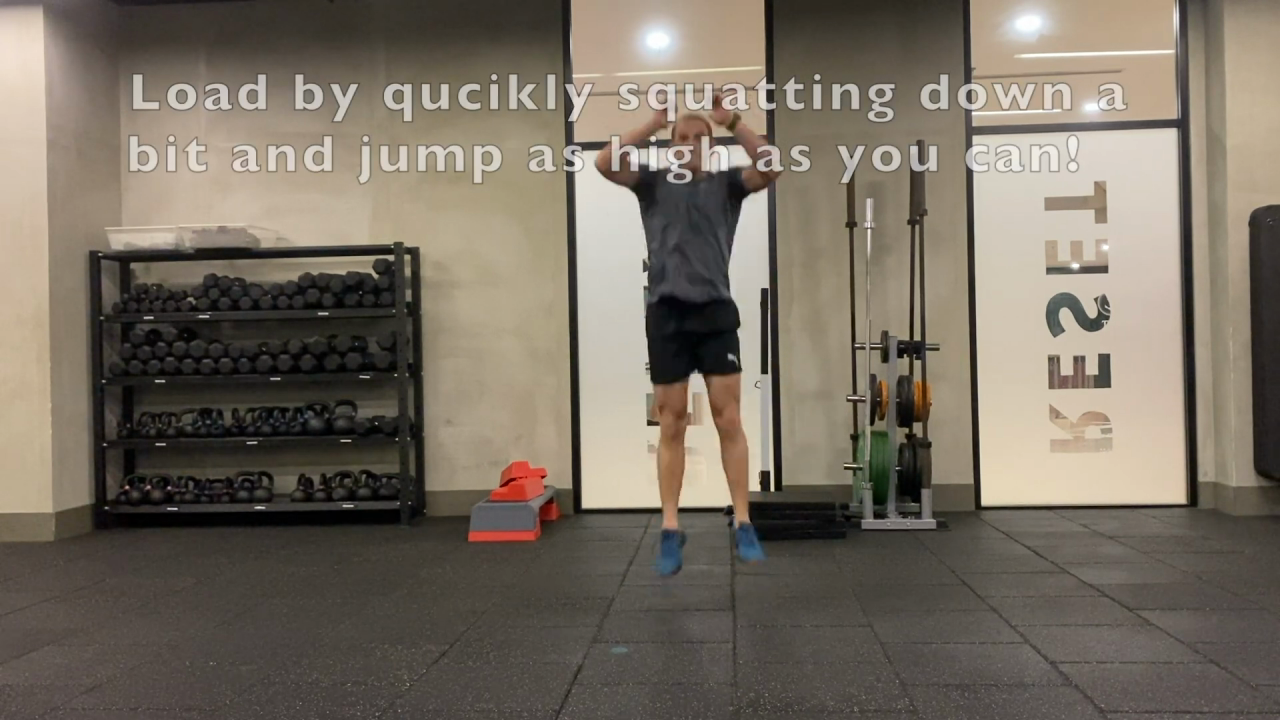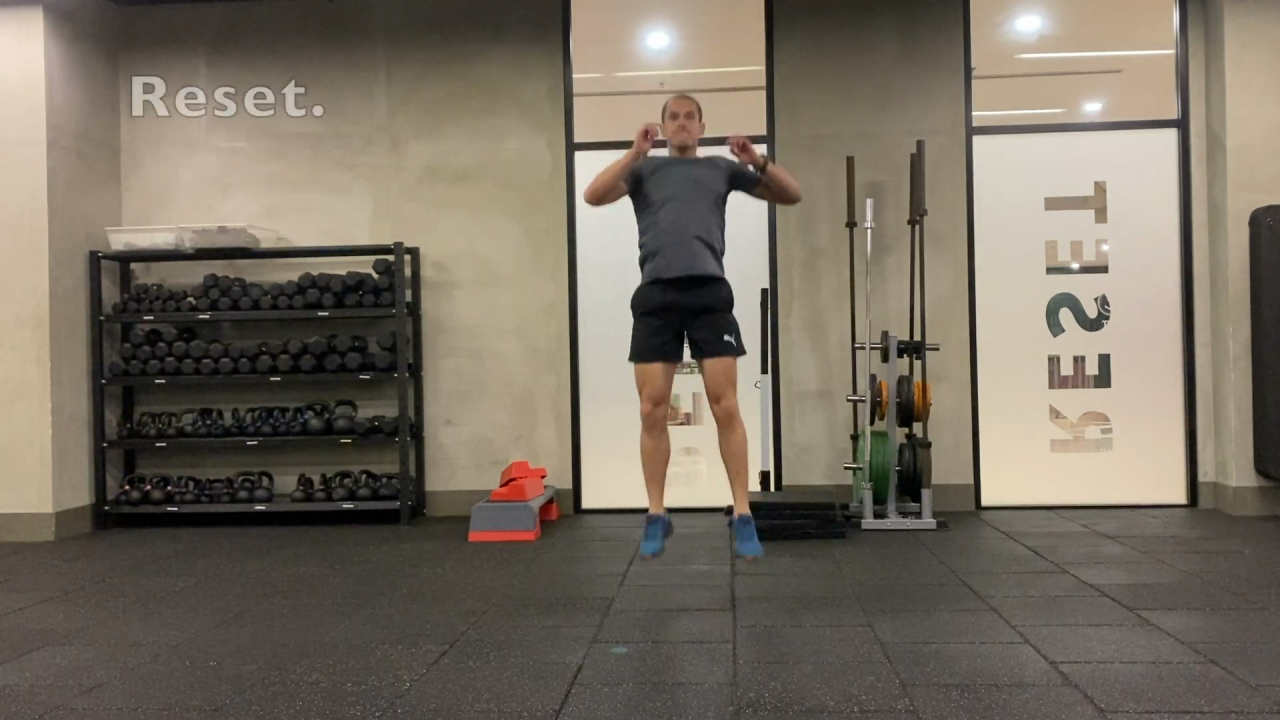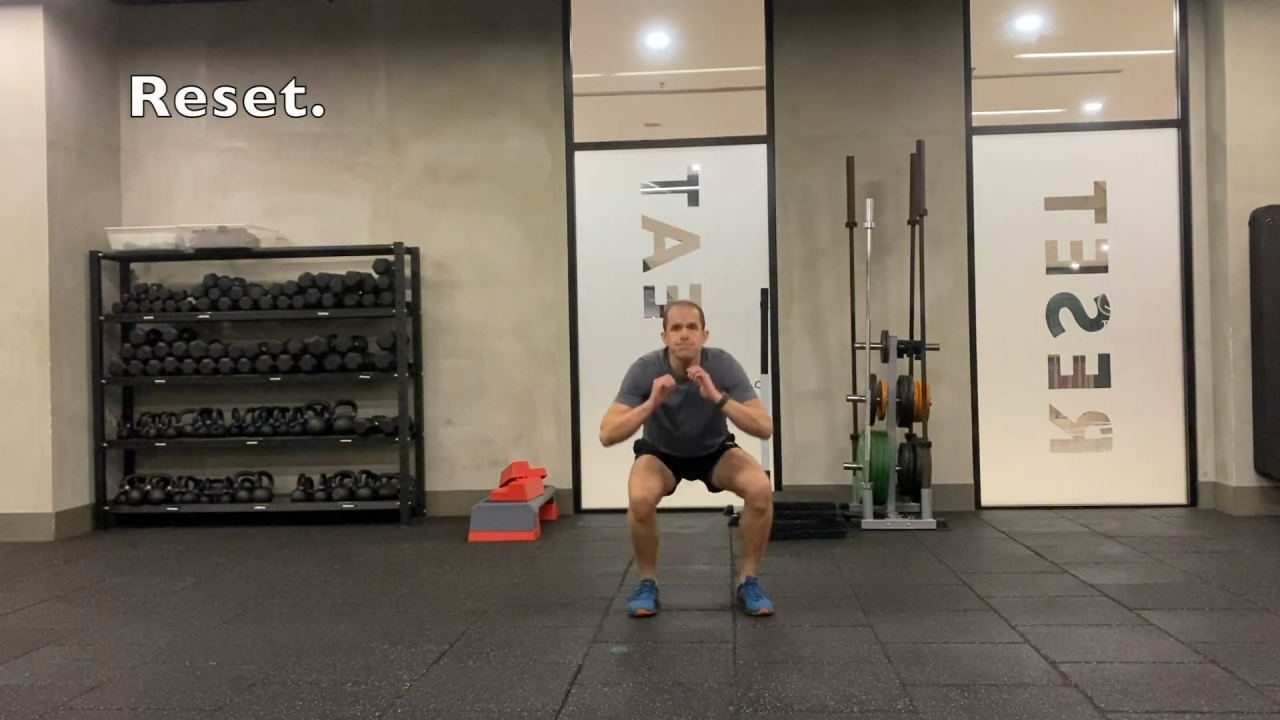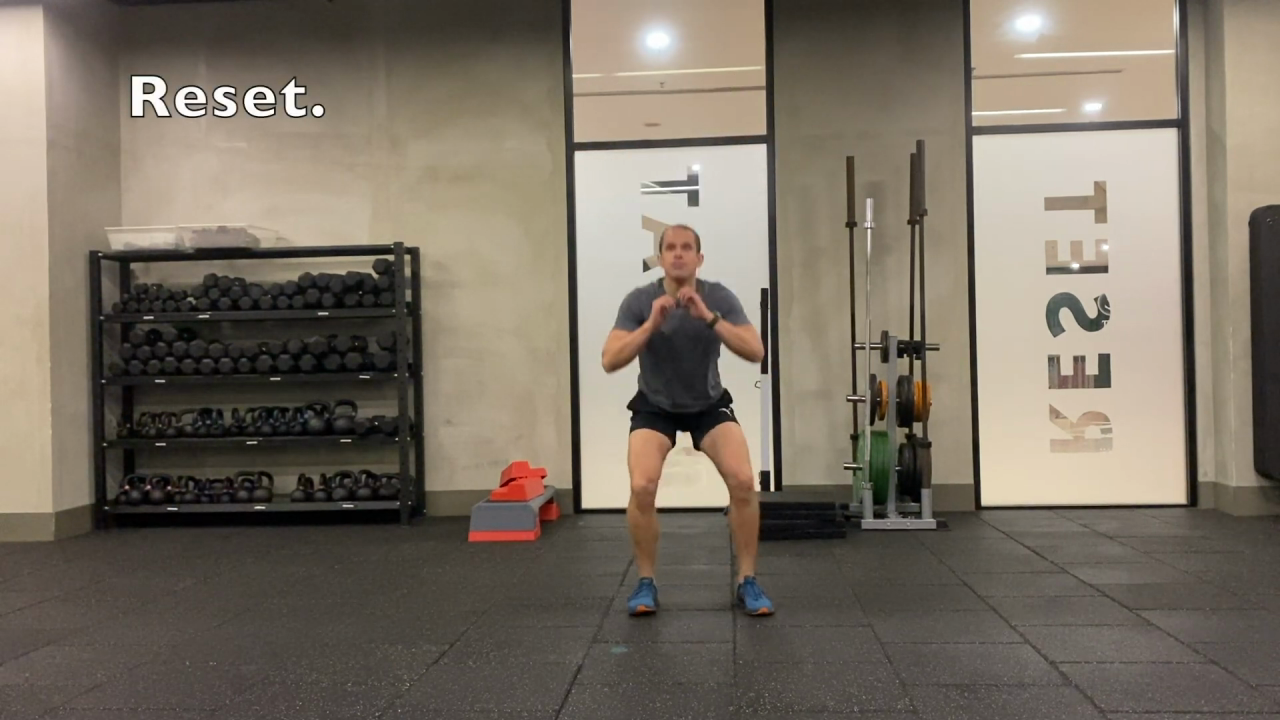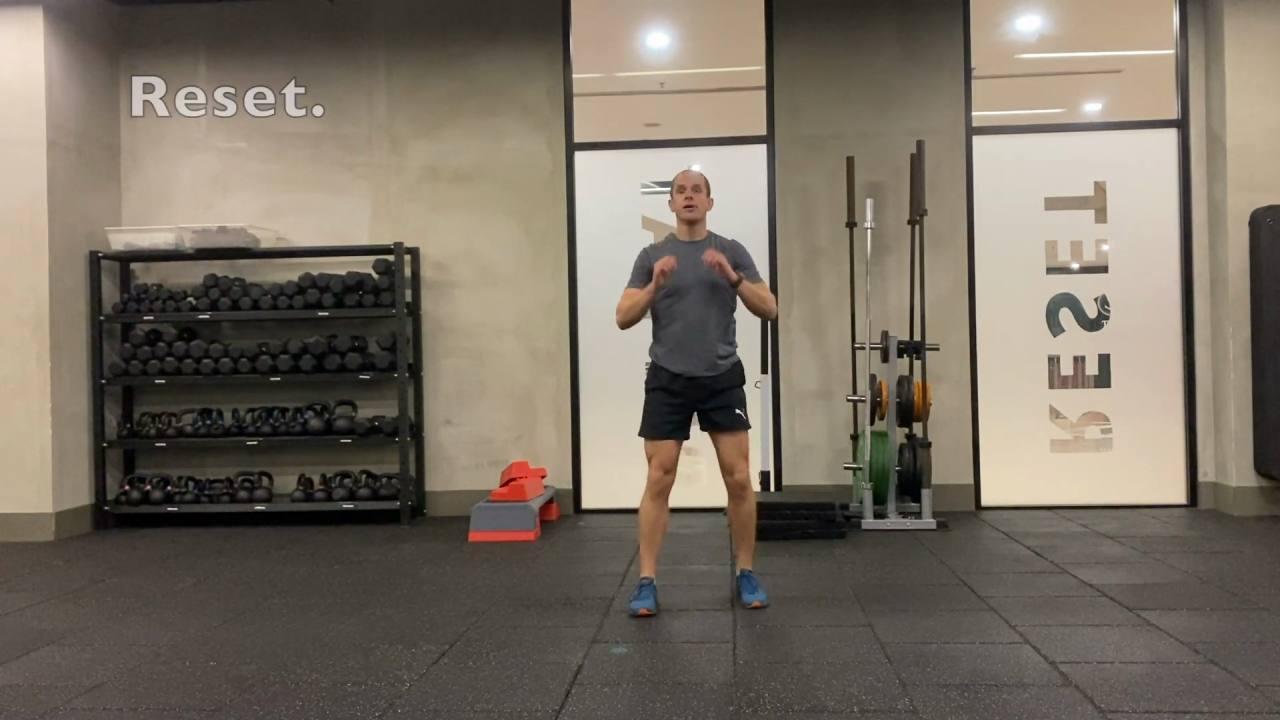
dt=0.4s
person 1, frame 1
left shoulder: (728, 183)
right shoulder: (651, 182)
left elbow: (770, 170)
right elbow: (605, 165)
left wrist: (733, 122)
right wrist: (652, 125)
left hip: (716, 313)
right hip: (666, 313)
left knee: (728, 421)
right knee: (671, 425)
left ankle: (743, 523)
right ankle: (670, 529)
person 1, frame 2
left shoulder: (722, 169)
right shoulder: (644, 169)
left elbow: (792, 195)
right elbow: (593, 196)
left wrist: (759, 161)
right wrist: (635, 153)
left hip: (709, 294)
right hip: (657, 296)
left knee: (725, 408)
right knee: (653, 411)
left ankle: (742, 516)
right ankle: (656, 516)
person 1, frame 3
left shoulder: (723, 365)
right shoulder: (644, 369)
left elbow: (764, 427)
right elbow: (607, 434)
left wrist: (718, 397)
right wrist: (651, 403)
left hip: (713, 451)
right hip: (661, 452)
left knee: (759, 489)
right knee: (640, 499)
left ankle: (748, 580)
right ankle: (647, 581)
person 1, frame 4
left shoulder: (719, 297)
right shoulder: (639, 300)
left elbow: (755, 351)
right elbow: (610, 360)
left wrist: (708, 316)
right wrist: (651, 324)
left hip: (709, 405)
right hip: (655, 407)
left knee: (743, 482)
right knee: (641, 487)
left ankle: (747, 580)
right ankle: (646, 581)
person 1, frame 5
left shoulder: (732, 251)
right shoulder: (651, 255)
left elbow: (769, 308)
right elbow: (623, 318)
left wrist: (733, 277)
right wrist: (654, 284)
left hip: (722, 378)
right hip: (668, 380)
left knee: (739, 480)
right knee: (659, 481)
left ankle: (746, 573)
right ankle: (647, 582)
